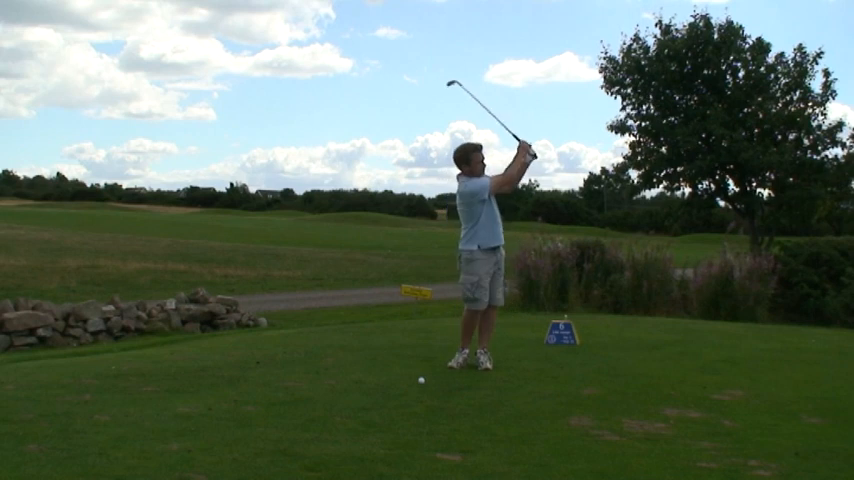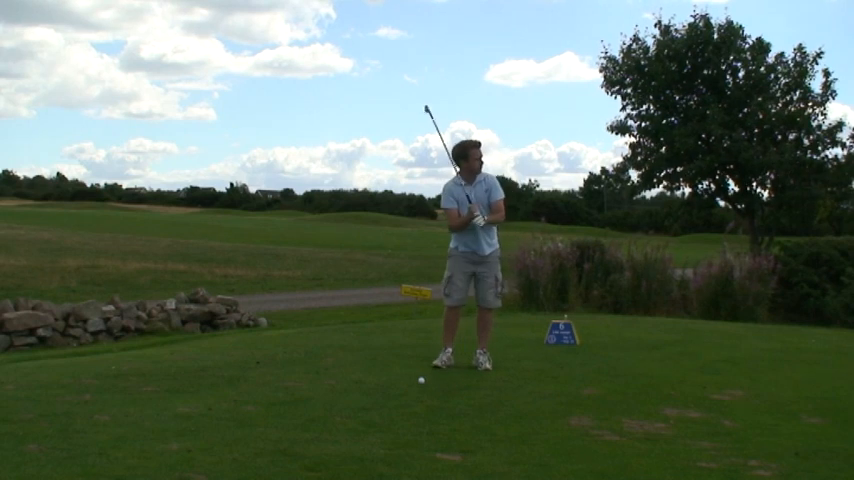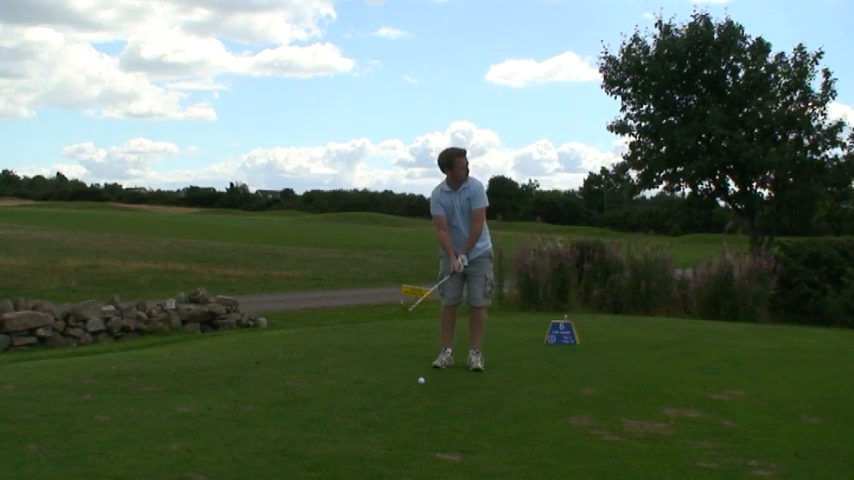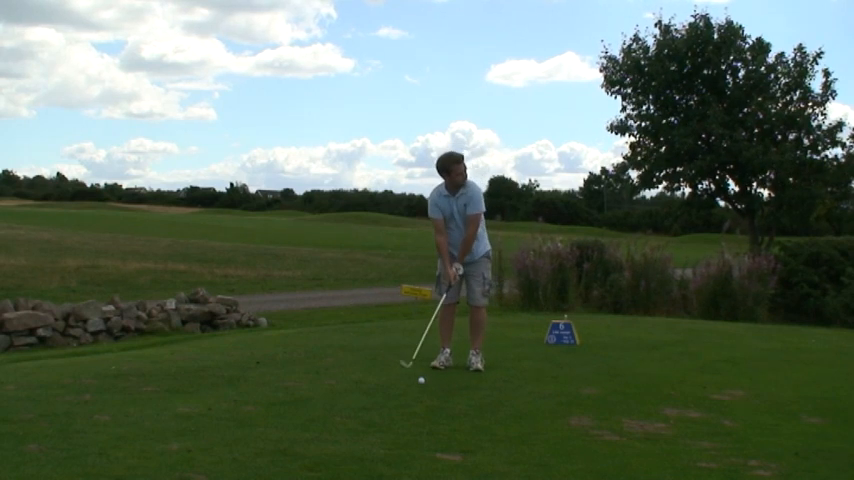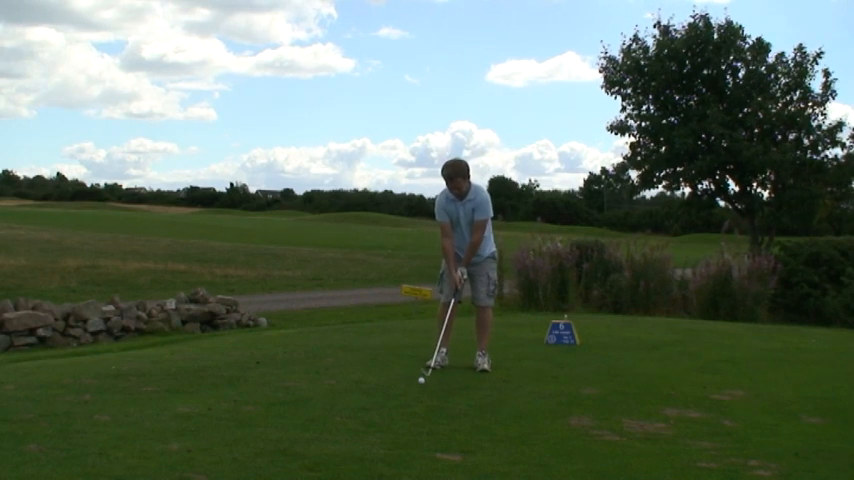
dt=0.7s
person 1, frame 1
left shoulder: (479, 179)
right shoulder: (469, 188)
left elbow: (508, 185)
right elbow: (508, 179)
left wrist: (525, 162)
right wrist: (520, 153)
left hip: (494, 251)
right hip: (475, 254)
left knee: (492, 304)
right knee: (475, 305)
left ankle: (483, 352)
right ankle: (463, 351)
person 1, frame 2
left shoulder: (491, 182)
right shoulder: (450, 189)
left elbow: (501, 214)
right elbow: (452, 225)
left wrist: (485, 218)
right wrist: (468, 217)
left hip: (488, 253)
right hip: (460, 253)
left knee: (487, 305)
right knee: (452, 304)
left ankle: (482, 352)
right ankle: (447, 351)
person 1, frame 3
left shoulder: (475, 187)
right shoulder: (438, 194)
left elbow: (477, 226)
right elbow: (442, 230)
left wrist: (464, 256)
right wrist: (453, 258)
left hip: (478, 253)
right hip: (451, 254)
left knee: (478, 304)
right knee: (448, 303)
left ankle: (475, 353)
right ankle: (446, 352)
person 1, frame 4
left shoulder: (473, 192)
right shoulder: (435, 197)
left elbow: (471, 232)
right elbow: (440, 234)
left wrist: (459, 263)
right wrist: (448, 267)
left hip: (476, 255)
right hip: (450, 254)
left knee: (478, 304)
right knee: (447, 303)
left ankle: (475, 353)
right ankle: (445, 352)
person 1, frame 5
left shoulder: (481, 197)
right shoulder: (442, 200)
left elbow: (477, 236)
right elbow: (446, 238)
left wrist: (464, 266)
right wrist: (453, 270)
left hip: (482, 256)
right hip: (454, 254)
left knee: (483, 304)
right knee: (447, 301)
left ankle: (482, 354)
right ankle: (442, 351)
